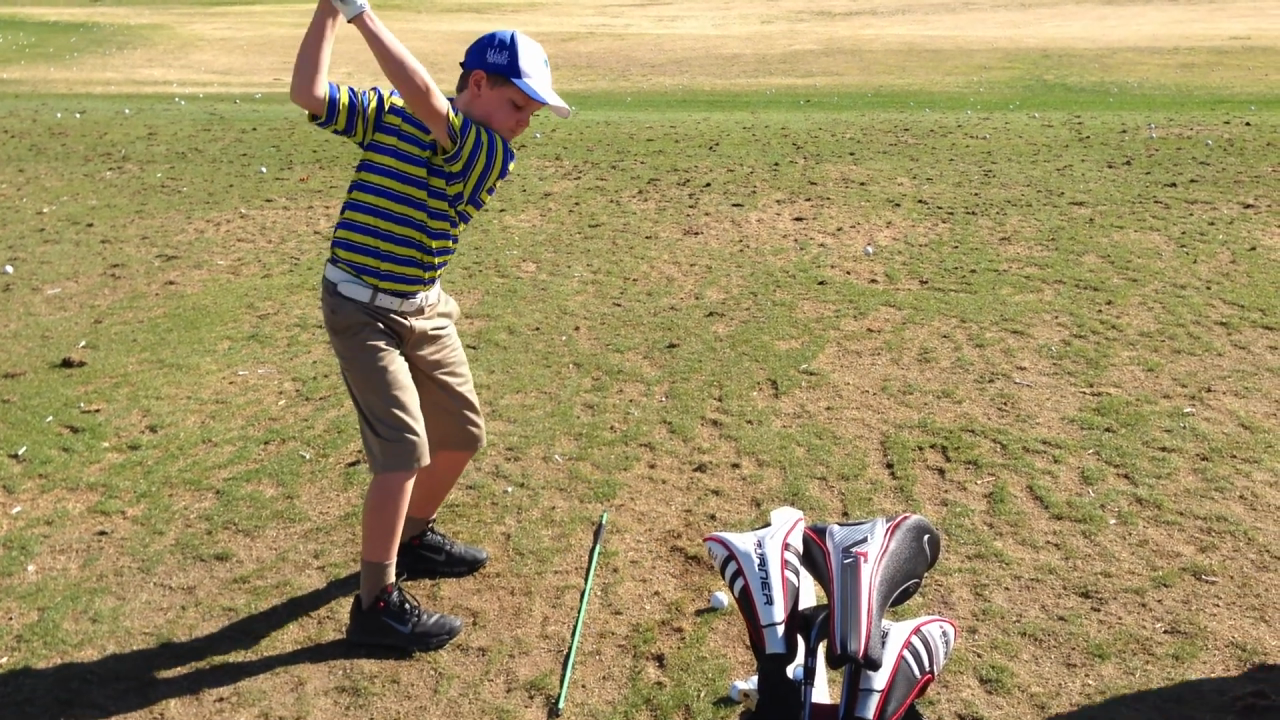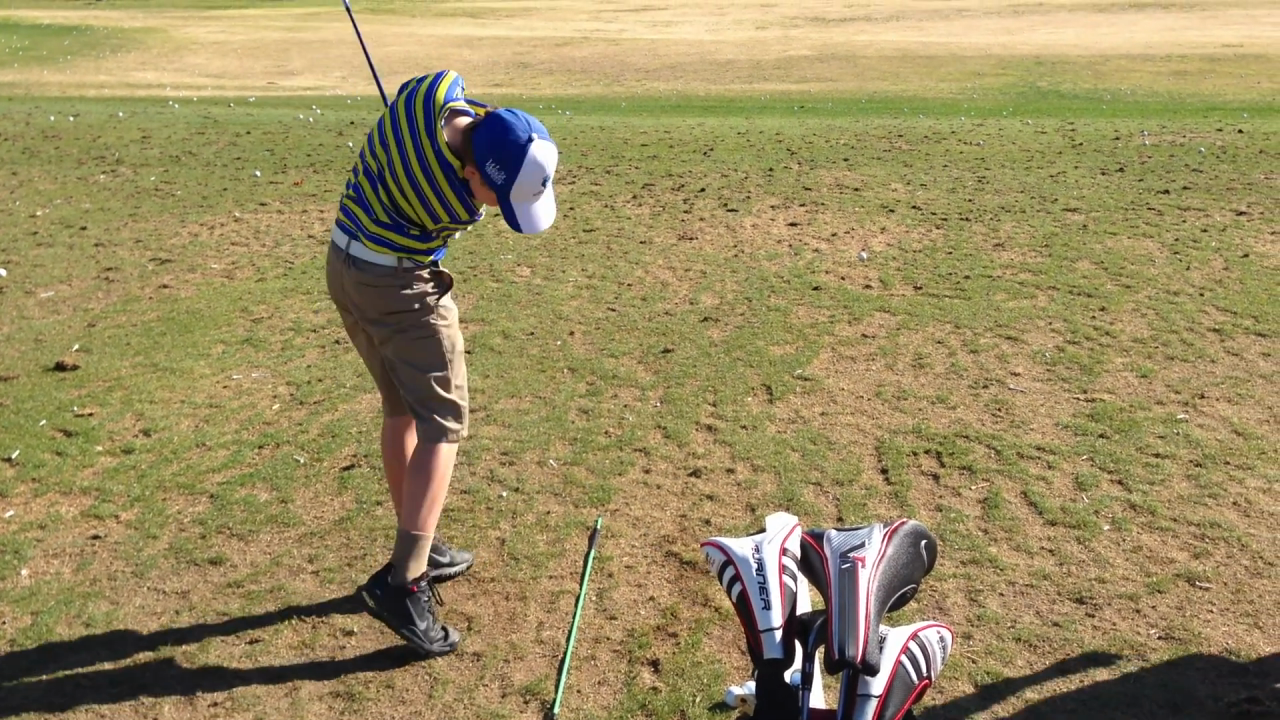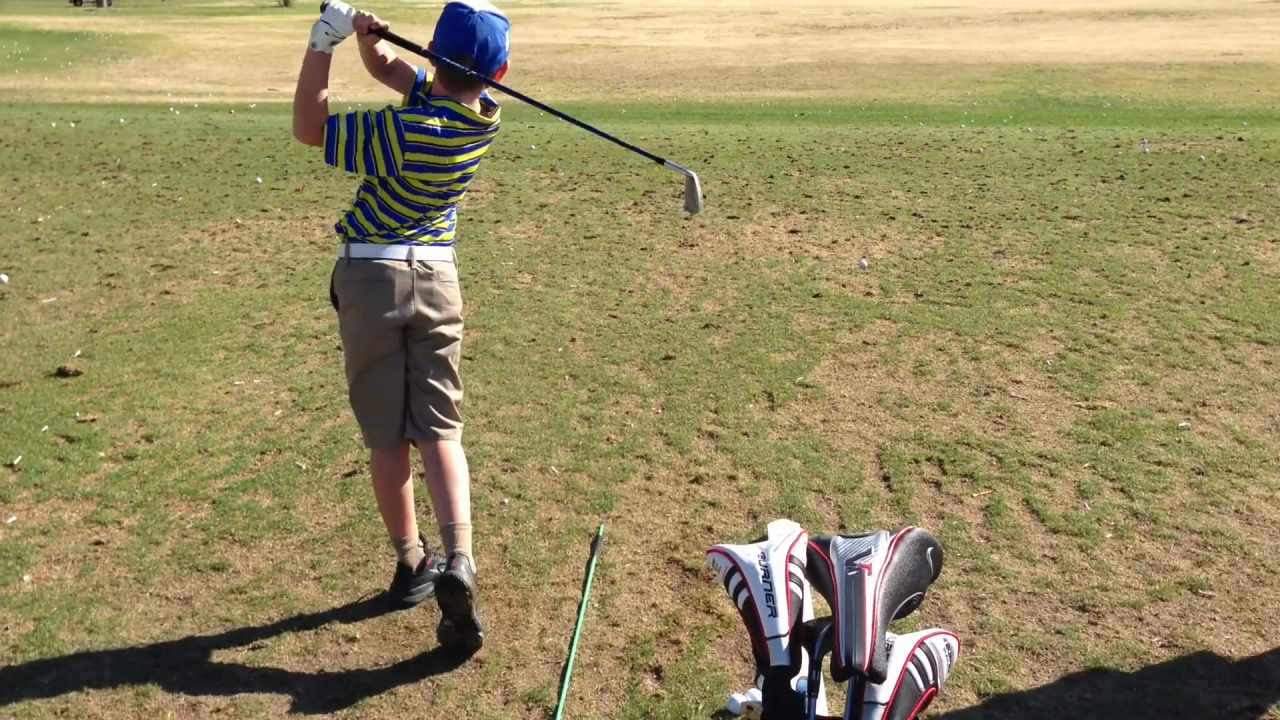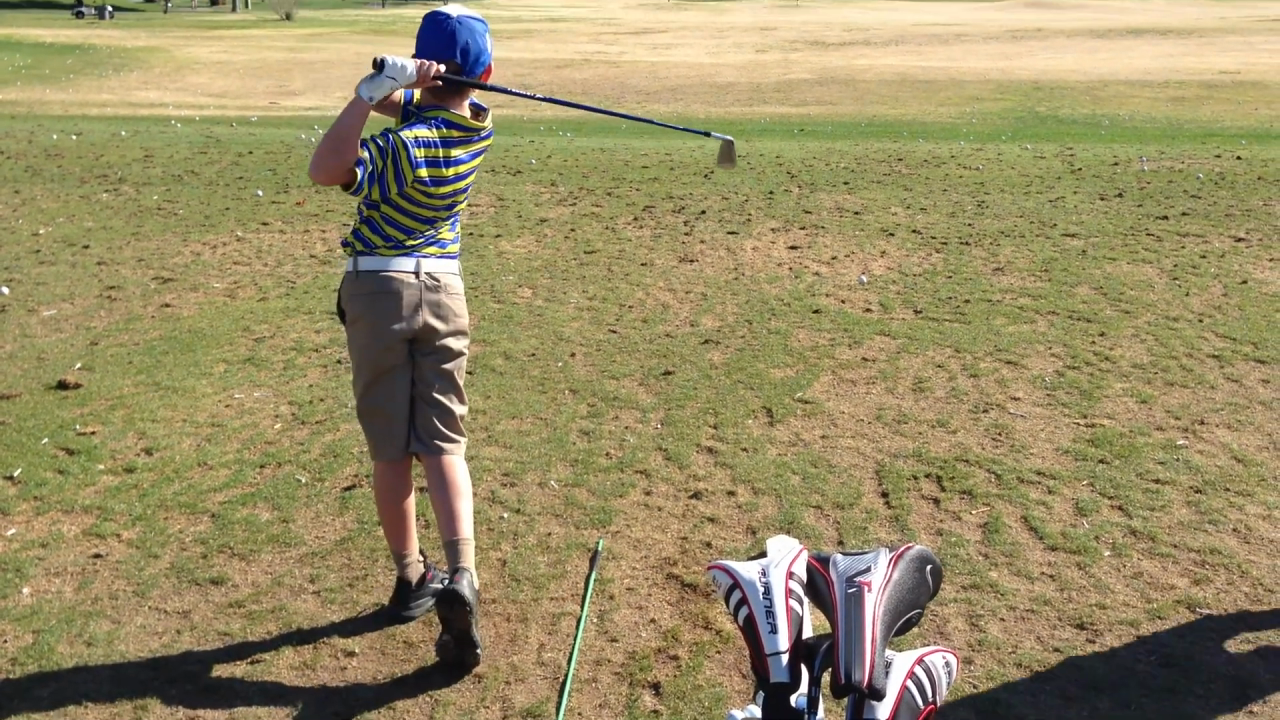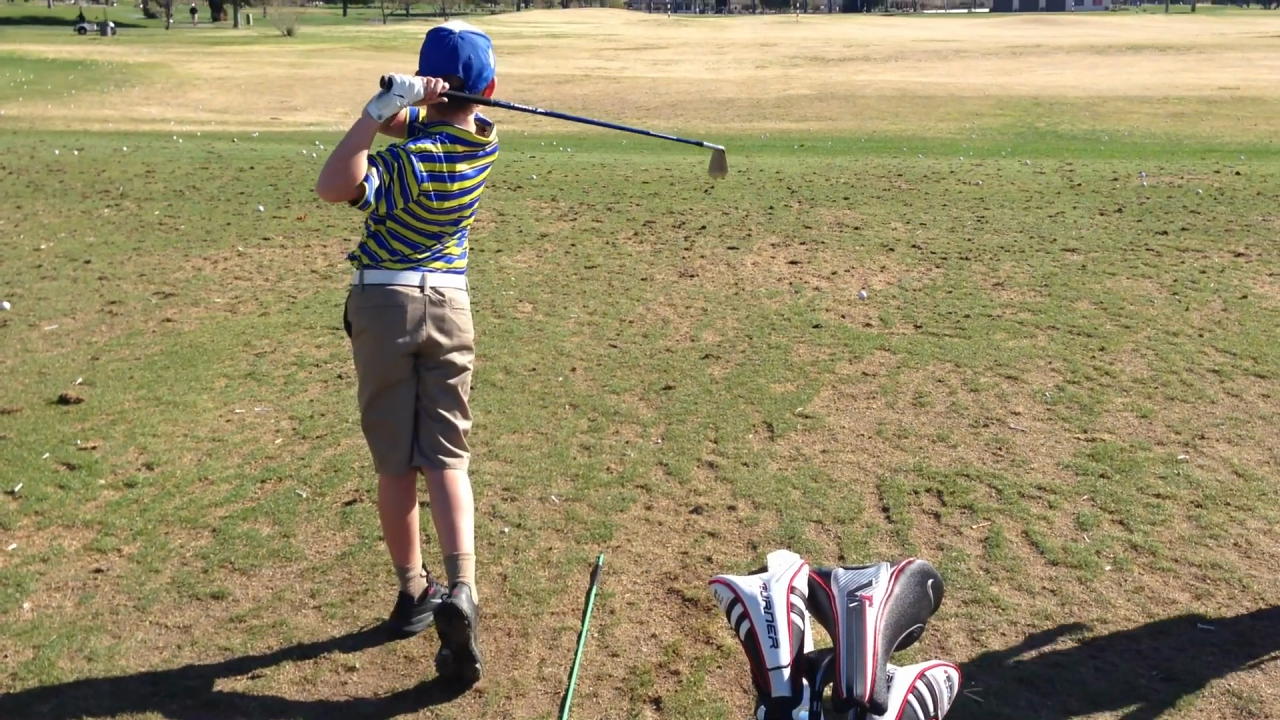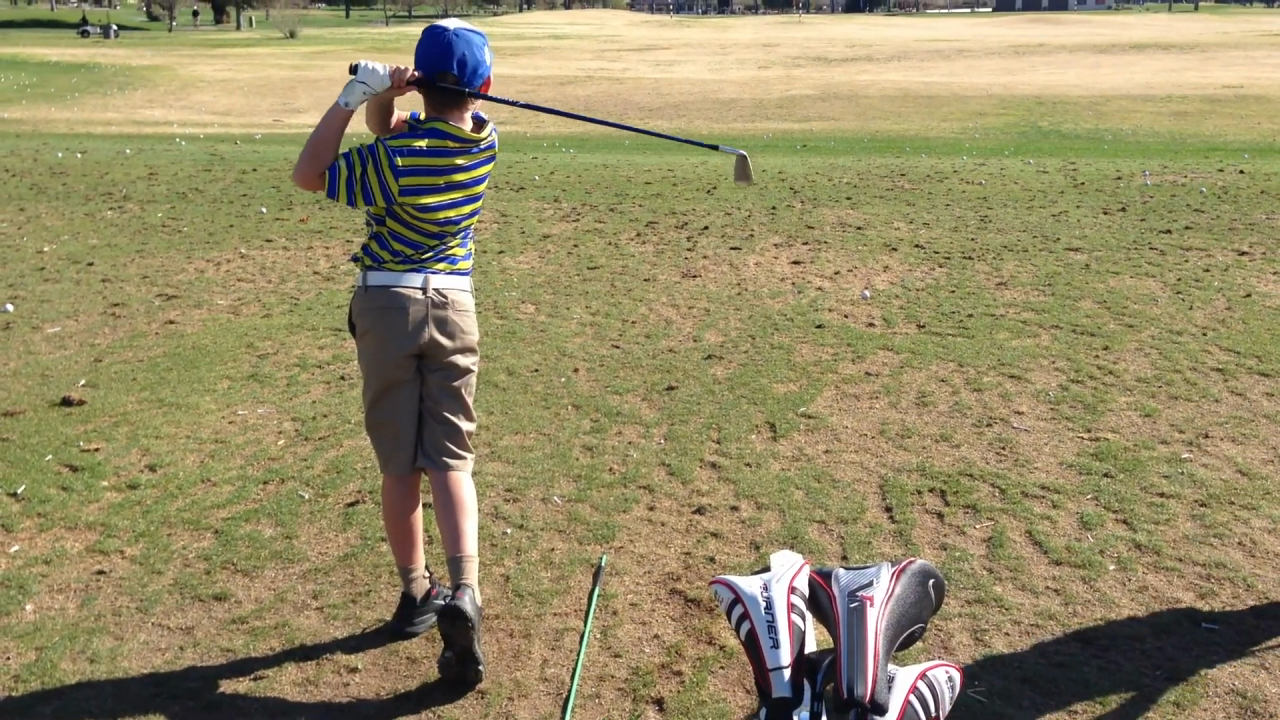
dt=0.5s
person 1, frame 1
left shoulder: (490, 156)
right shoulder: (388, 113)
left elbow: (426, 99)
right elbow: (308, 92)
left hip: (423, 311)
right hip: (359, 310)
left knee: (462, 436)
right knee: (404, 452)
left ankle: (412, 537)
right ankle: (376, 602)
person 1, frame 2
left shoulder: (433, 91)
right shoulder: (453, 204)
left hip: (347, 268)
right hip: (404, 284)
left knee: (402, 409)
right knee: (440, 424)
left ankle: (416, 549)
right ankle: (404, 580)
person 1, frame 3
left shoulder: (404, 131)
right shoulder: (485, 117)
left elbow: (307, 127)
right elbow: (391, 68)
left hip: (370, 277)
right hip: (435, 278)
left knee: (387, 436)
right knee: (440, 429)
left ankle: (413, 564)
right ankle: (458, 560)
person 1, frame 4
left shoulder: (408, 146)
right shoulder: (477, 122)
left elbow: (324, 171)
right elbow: (390, 104)
left wrist: (375, 87)
right wrist: (383, 89)
left hip: (377, 290)
right hip: (442, 290)
left knee: (390, 448)
right knee: (443, 443)
left ankle: (411, 578)
right ankle: (460, 576)
person 1, frame 5
left shoulder: (415, 161)
right shoulder: (482, 138)
left elbow: (332, 186)
right elbow: (399, 124)
left wrist: (384, 105)
right wrist: (390, 109)
left hip: (383, 303)
right hip: (448, 305)
left knee: (395, 463)
right knee: (446, 457)
left ankle: (414, 591)
right ankle: (460, 589)
person 1, frame 6
left shoulder: (399, 159)
right shoulder: (485, 138)
left elbow: (308, 174)
left wrist: (353, 94)
right wrist: (379, 98)
left hip: (387, 305)
right hip: (453, 305)
left knee: (399, 463)
right knee: (451, 458)
left ankle: (416, 592)
right ankle: (463, 592)
